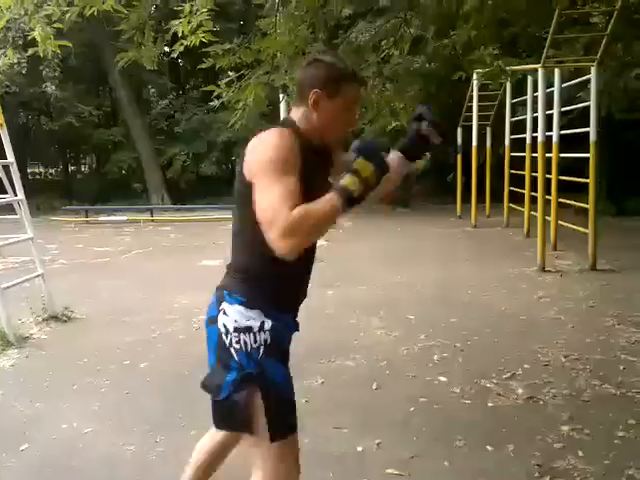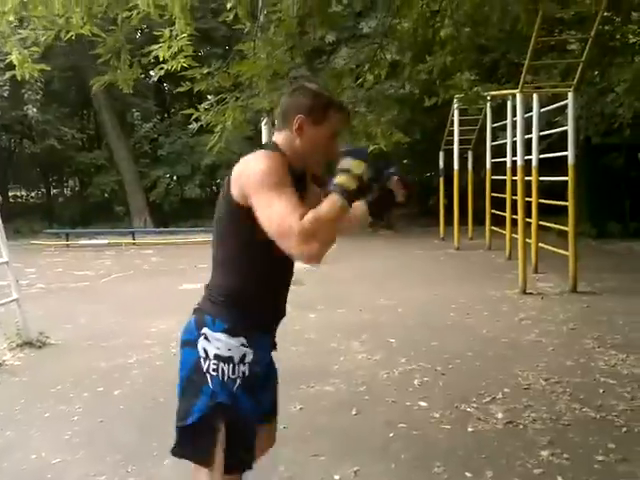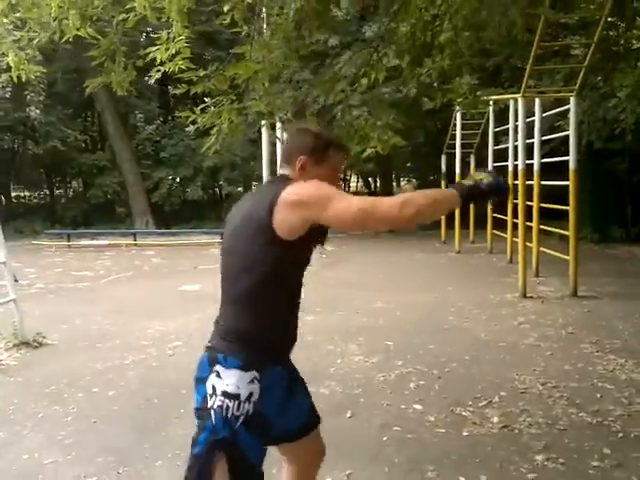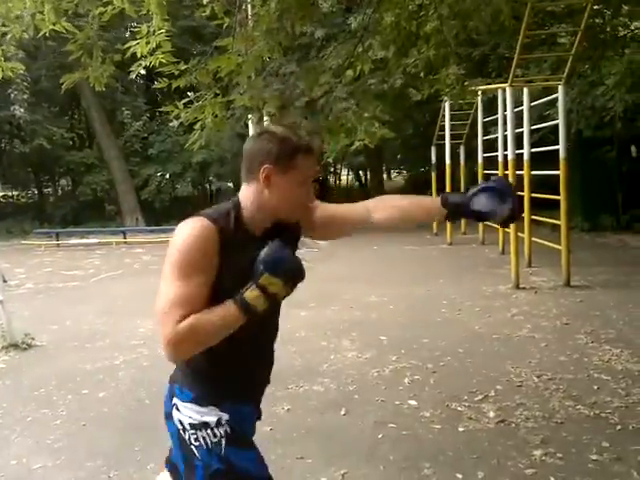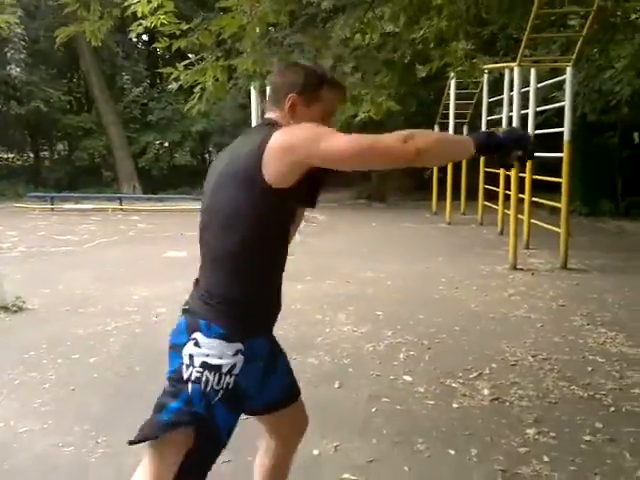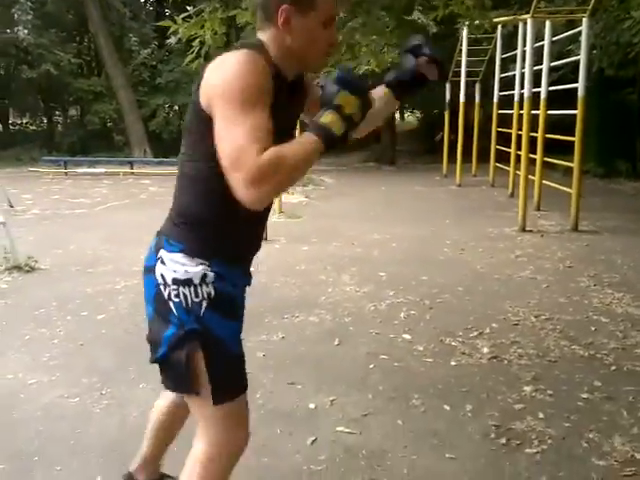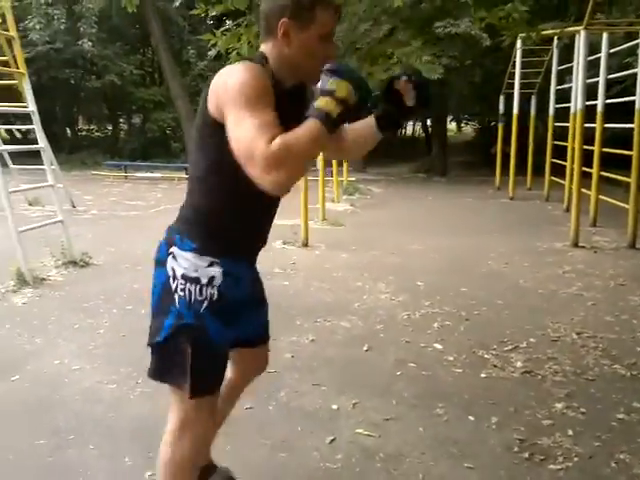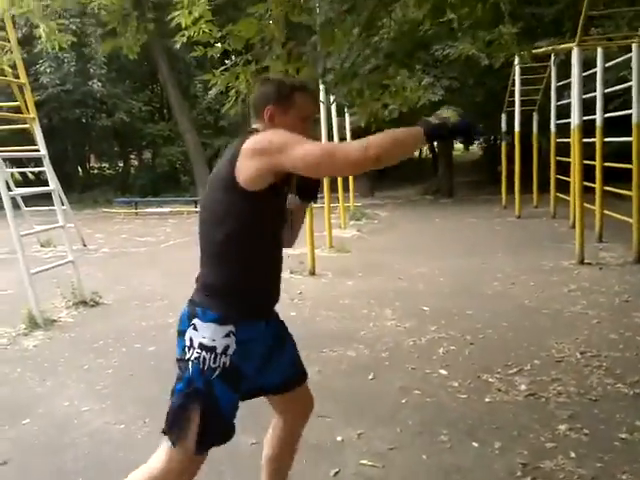
dt=0.4s
person 1, frame 1
left shoulder: (314, 149)
right shoulder: (275, 145)
right elbow: (287, 240)
left wrist: (410, 149)
right wrist: (353, 184)
left hip: (259, 317)
right hip: (249, 319)
left knee: (231, 429)
person 1, frame 2
left shoulder: (290, 174)
right shoulder: (263, 166)
left elbow: (336, 218)
right elbow: (308, 246)
left wrist: (373, 202)
right wrist: (347, 181)
left hip: (248, 339)
right hip: (225, 342)
left knee: (261, 439)
person 1, frame 3
left shoulder: (257, 204)
right shoulder: (298, 197)
right elbow: (395, 212)
right wrist: (471, 189)
left hip: (268, 367)
right hip: (237, 373)
person 1, frame 4
left shoulder: (290, 218)
right shoulder: (199, 234)
left elbow: (374, 213)
right elbow: (175, 341)
left wrist: (460, 204)
right wrist: (259, 293)
left hip: (233, 399)
right hip: (204, 407)
person 1, frame 5
left shoulder: (237, 154)
right shoulder: (291, 143)
right elbow: (401, 149)
left wrist: (302, 195)
right wrist: (486, 143)
left hip: (244, 333)
right hip: (218, 343)
left knee: (290, 426)
person 1, frame 6
left shoulder: (290, 79)
right shoulder: (239, 70)
left elbow: (353, 126)
right elbow: (255, 186)
left wrist: (399, 83)
right wrist: (329, 125)
left hip: (219, 264)
right hip: (190, 267)
left knee: (200, 385)
right knee: (227, 432)
person 1, frame 7
left shoulder: (291, 90)
right shoulder: (242, 80)
left elbow: (346, 146)
right elbow: (274, 173)
left wrist: (387, 113)
right wrist: (331, 106)
left hip: (236, 264)
right hip: (199, 265)
left knee: (251, 363)
right knee: (193, 417)
person 1, frame 8
left shoulder: (257, 168)
right shoulder: (262, 148)
left elbow: (282, 236)
right elbow: (359, 157)
left wrist: (303, 194)
right wrist: (432, 129)
left hip: (256, 321)
right hip: (219, 329)
left knee: (296, 407)
